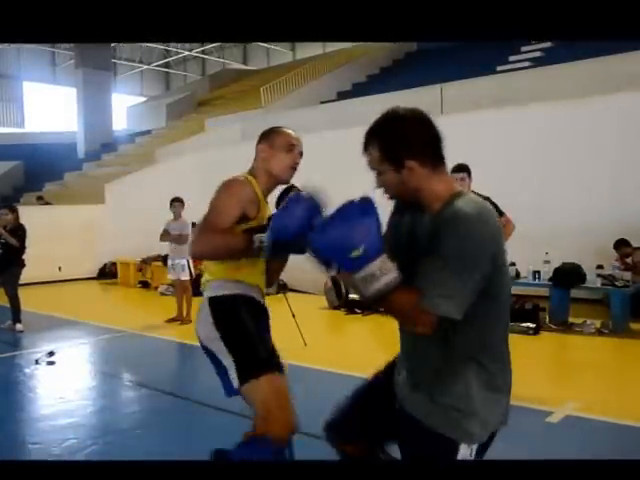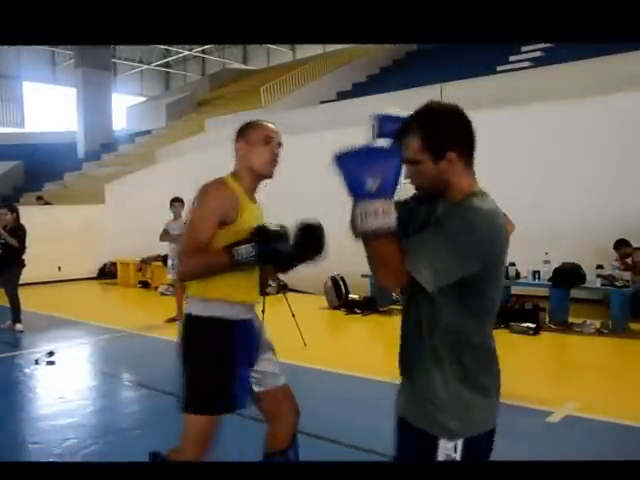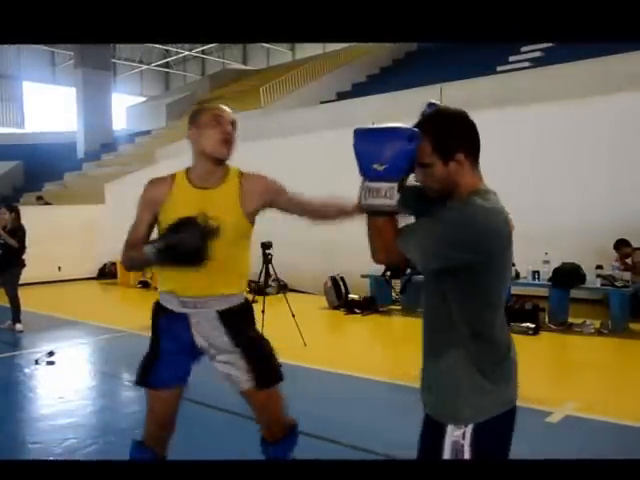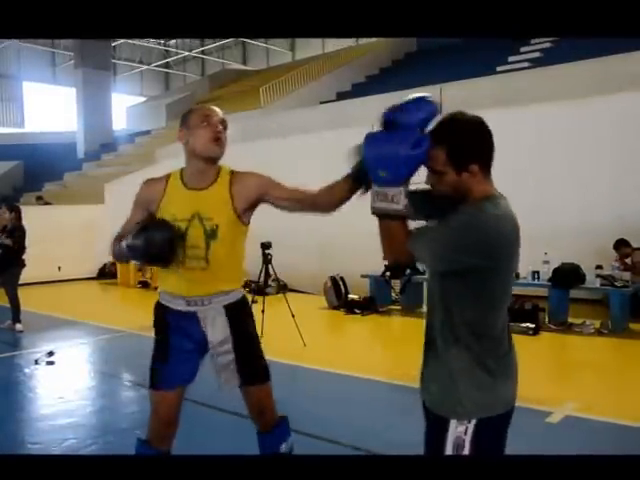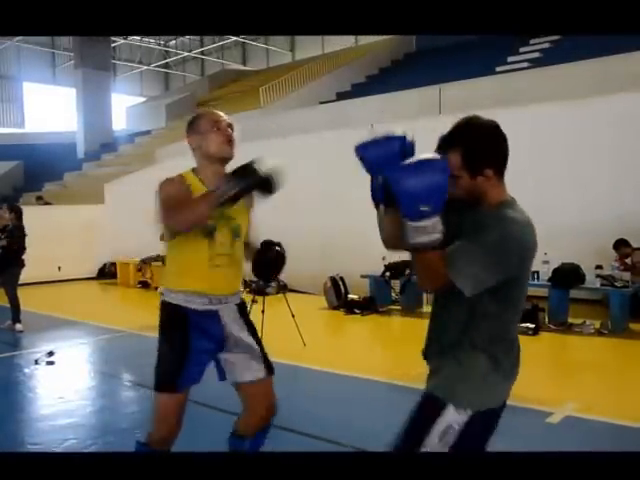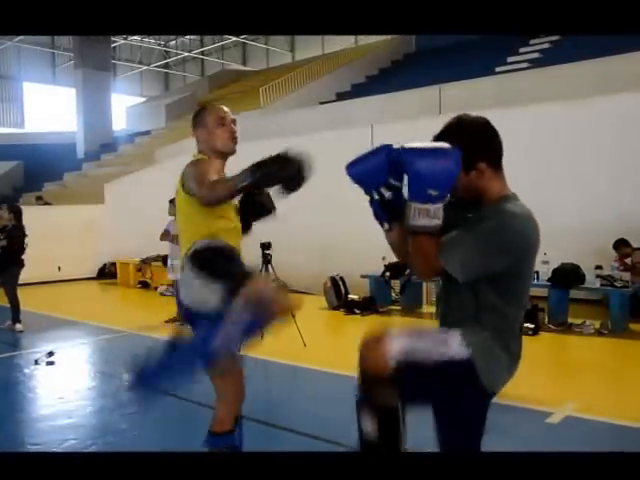
dt=0.2s
person 1, frame 1
left shoulder: (470, 227)
right shoulder: (408, 211)
left elbow: (421, 317)
right elbow: (385, 281)
left wrist: (365, 259)
right wrist: (333, 252)
left hip: (462, 397)
right hip: (412, 375)
right knee: (345, 435)
person 1, frame 2
left shoulder: (477, 221)
right shoulder: (427, 202)
left elbow: (393, 276)
left wrist: (372, 197)
right wrist: (370, 194)
left hip: (457, 399)
right hip: (424, 385)
right knee: (412, 455)
person 1, frame 3
left shoulder: (476, 218)
right shoulder: (446, 200)
left elbow: (385, 251)
right elbow: (399, 200)
left wrist: (379, 176)
left hip: (471, 389)
right hip: (462, 380)
person 1, frame 4
left shoulder: (486, 223)
right shoulder: (459, 203)
left elbow: (399, 251)
right elbow: (408, 203)
left hip: (472, 385)
right hip: (464, 376)
person 1, frame 5
left shoulder: (511, 231)
right shoulder: (459, 208)
left elbow: (433, 279)
right elbow: (393, 241)
left wrist: (420, 214)
right wrist: (387, 193)
left hip: (474, 376)
right hip: (457, 367)
left knee: (410, 453)
person 1, frame 6
left shoulder: (511, 224)
right shoulder: (463, 208)
left elbow: (426, 266)
right elbow: (408, 252)
left wrist: (424, 199)
right wrist: (390, 205)
left hip: (482, 354)
right hip: (467, 349)
left knee: (376, 352)
right knee: (459, 445)
left ankle: (379, 444)
person 2, frame 1
left shoulder: (263, 204)
right shoulder: (241, 188)
right elbow: (202, 246)
left wrist: (288, 237)
right wrist: (266, 237)
left hip: (242, 314)
right hip: (231, 311)
left knee: (279, 422)
right knee: (276, 423)
person 2, frame 2
left shoulder: (251, 206)
right shoulder: (219, 193)
right elbow: (185, 266)
left wrist: (291, 252)
right wrist: (248, 251)
left hip: (244, 326)
right hip: (211, 326)
left knee: (287, 415)
right knee: (192, 450)
person 2, frame 3
left shoulder: (253, 187)
right shoulder: (160, 190)
left elbow: (312, 209)
right elbow: (128, 256)
right wrist: (156, 250)
left hip: (227, 316)
right hip: (173, 317)
left knee: (274, 418)
right knee: (157, 426)
person 2, frame 4
left shoulder: (246, 186)
right shoulder: (153, 191)
left elbow: (317, 202)
right elbow: (118, 249)
left wrist: (357, 178)
left hip: (227, 311)
right hip: (175, 315)
left knee: (264, 411)
right knee: (161, 423)
person 2, frame 5
left shoulder: (242, 192)
right shoulder: (175, 187)
right elbow: (177, 223)
right wrist: (230, 188)
left hip: (230, 312)
right hip: (185, 313)
left knee: (262, 408)
right knee: (165, 428)
person 2, frame 6
left shoulder: (221, 181)
right shoulder: (200, 168)
right elbow: (210, 192)
left wrist: (248, 212)
right wrist: (254, 176)
left hip: (219, 292)
right hip: (206, 267)
left knee: (232, 399)
right knee: (274, 303)
right ankle: (177, 361)
person 3, frame 1
left shoulder: (19, 228)
left elbow: (17, 243)
left hip: (13, 265)
left knee: (12, 293)
left ankle: (18, 322)
right ankle: (14, 320)
person 3, frame 2
left shoulder: (19, 228)
left elbow: (17, 243)
left hip: (13, 265)
left knee: (12, 293)
left ankle: (17, 321)
right ankle: (14, 320)
person 3, frame 3
left shoulder: (19, 229)
left elbow: (16, 244)
left hip: (14, 266)
left knee: (12, 293)
left ankle: (17, 322)
right ankle: (14, 320)
person 3, frame 4
left shoulder: (18, 229)
left elbow: (14, 243)
left hip: (13, 266)
left knee: (12, 293)
left ankle: (17, 322)
right ankle: (14, 320)
person 3, frame 5
left shoulder: (18, 229)
left elbow: (11, 242)
left hip: (13, 266)
left knee: (11, 293)
left ankle: (17, 322)
right ankle: (14, 320)
person 3, frame 6
left shoulder: (17, 229)
left elbow: (12, 242)
left hip: (13, 266)
left knee: (11, 293)
left ankle: (17, 322)
right ankle: (14, 320)
person 4, frame 1
left shoulder: (186, 223)
right shoulder: (169, 223)
left elbow: (184, 240)
right elbow: (162, 238)
left wrist: (170, 237)
right wrist: (175, 237)
left hip: (183, 258)
right hip: (172, 258)
left knee: (186, 286)
right knee: (177, 286)
left ankle: (188, 315)
right ankle: (179, 314)
person 4, frame 2
left shoulder: (184, 223)
right shoulder: (169, 223)
left elbow: (182, 240)
right elbow: (161, 238)
left wrist: (169, 237)
right wrist: (174, 237)
right hip: (172, 258)
left knee: (184, 286)
right knee: (176, 285)
right ankle: (179, 313)
person 4, frame 3
left shoulder: (183, 223)
right shoulder: (168, 223)
left elbow: (182, 240)
right elbow: (161, 237)
left wrist: (169, 238)
right wrist: (173, 238)
left hip: (182, 256)
right hip: (171, 257)
left knee: (184, 285)
right knee: (175, 285)
left ankle: (184, 313)
right ankle: (177, 313)
person 4, frame 4
left shoulder: (183, 222)
right shoulder: (169, 222)
left elbow: (181, 238)
right elbow: (162, 237)
left wrist: (169, 237)
right wrist: (171, 237)
left hip: (181, 258)
right hip: (171, 257)
left knee: (183, 285)
right knee: (175, 285)
left ankle: (184, 314)
right ankle: (177, 313)
person 4, frame 5
left shoulder: (183, 221)
right shoulder: (170, 221)
left elbow: (181, 239)
right elbow: (162, 237)
left wrist: (170, 236)
right wrist: (171, 236)
left hip: (182, 258)
right hip: (172, 257)
left knee: (184, 285)
right knee: (175, 286)
left ankle: (185, 314)
right ankle: (178, 314)
person 4, frame 6
right shoulder: (171, 223)
left elbow: (179, 240)
right elbow: (162, 237)
left wrist: (169, 237)
right wrist: (173, 237)
right hip: (172, 258)
right knee: (175, 286)
right ankle: (178, 314)
